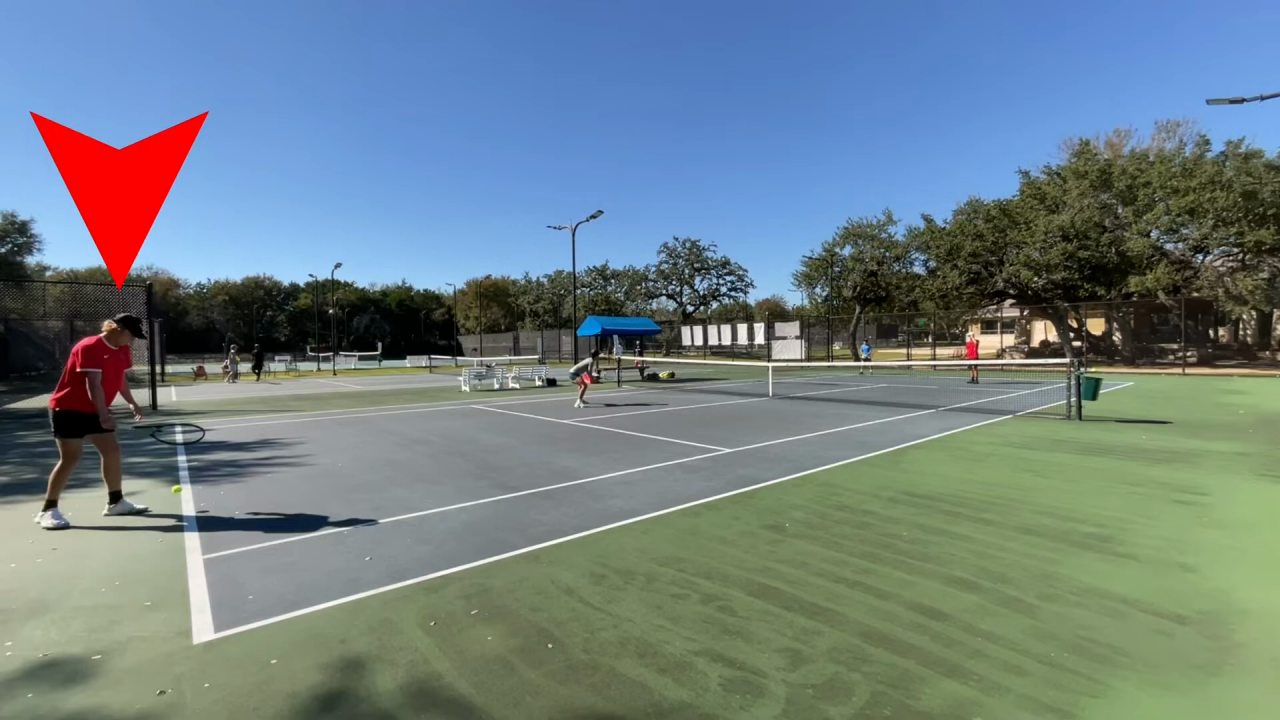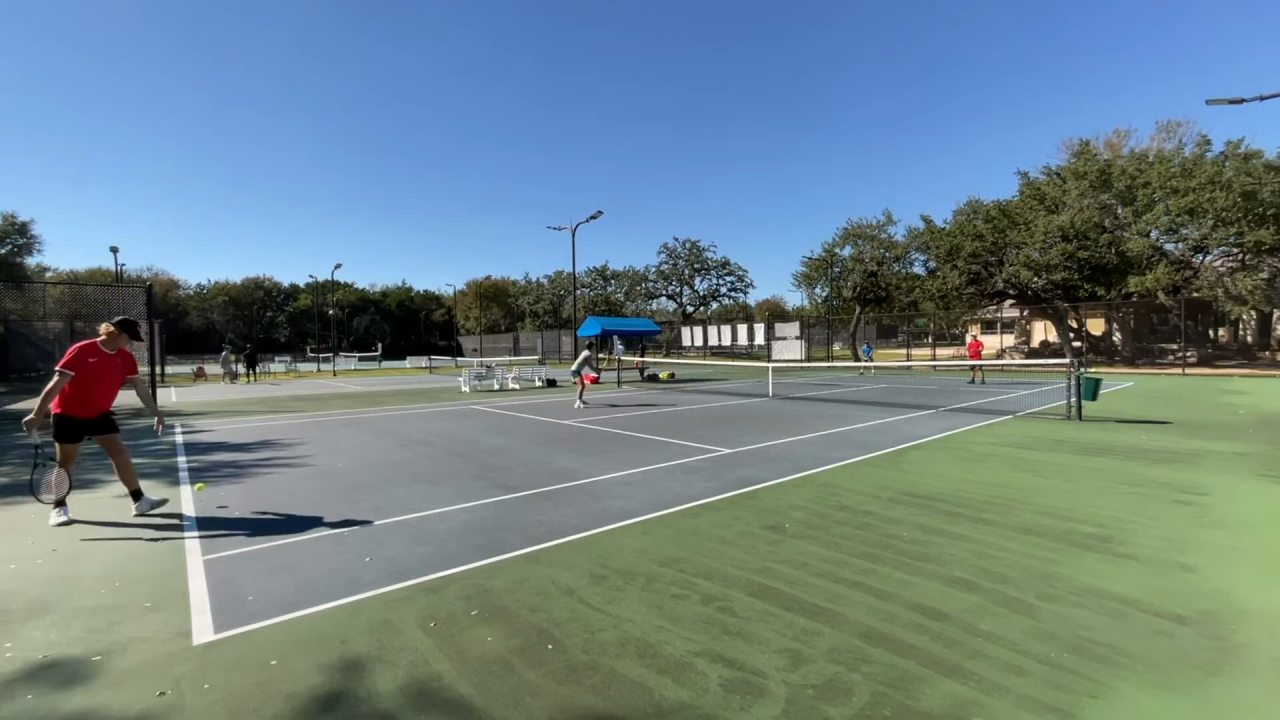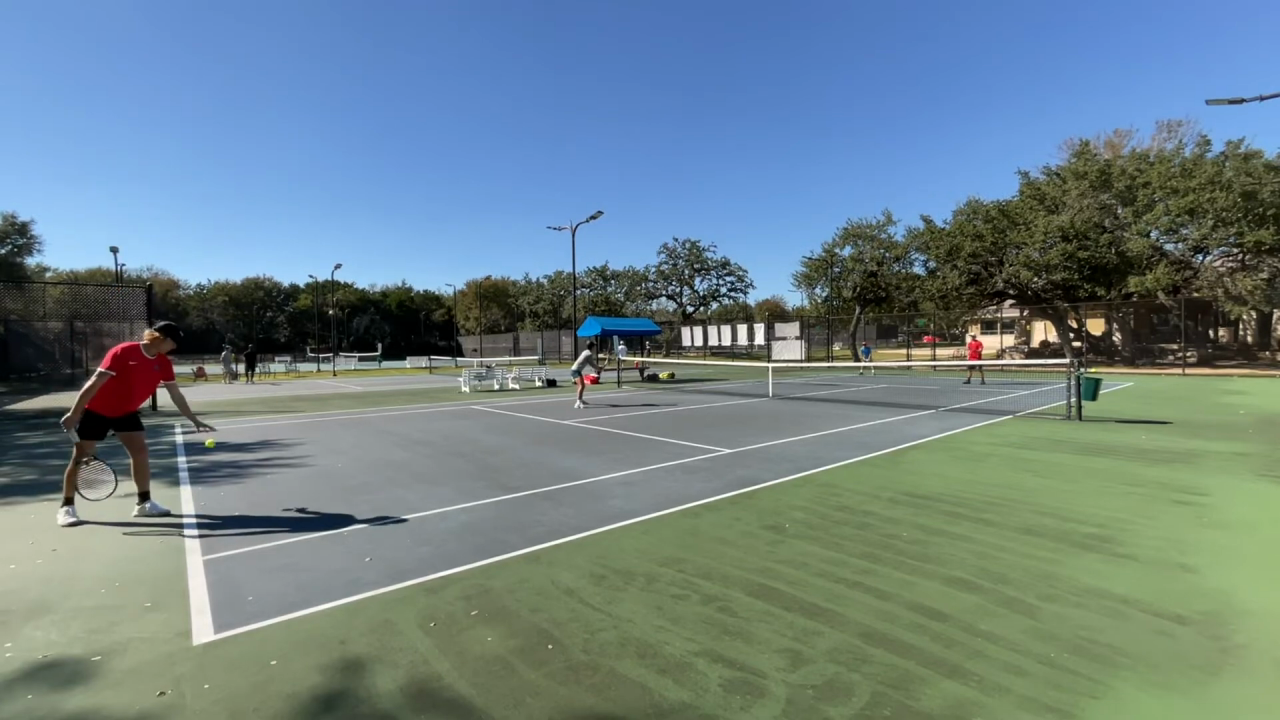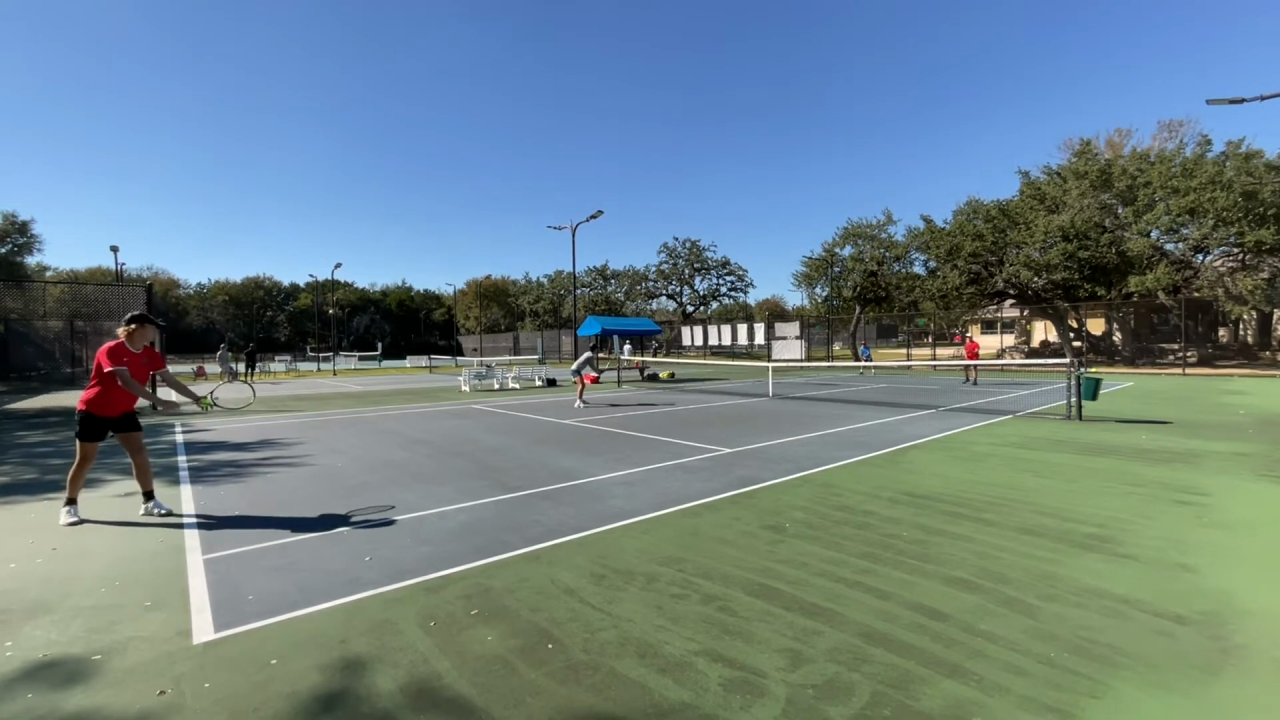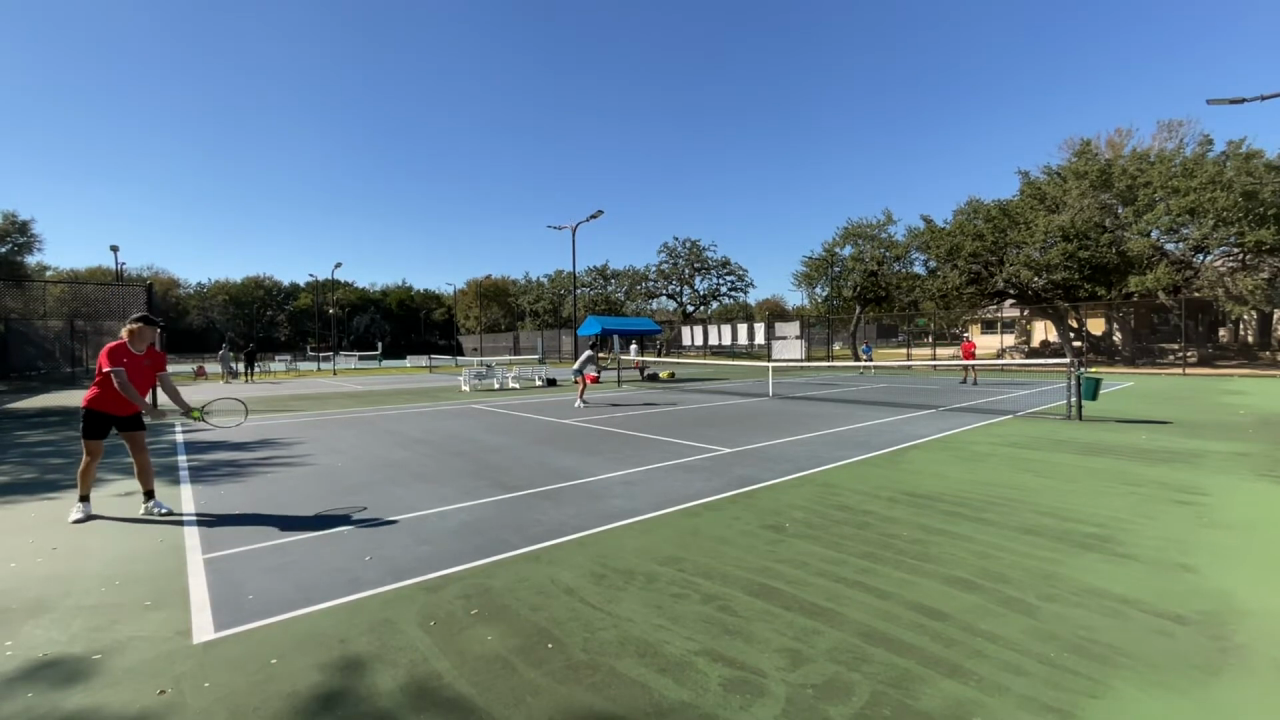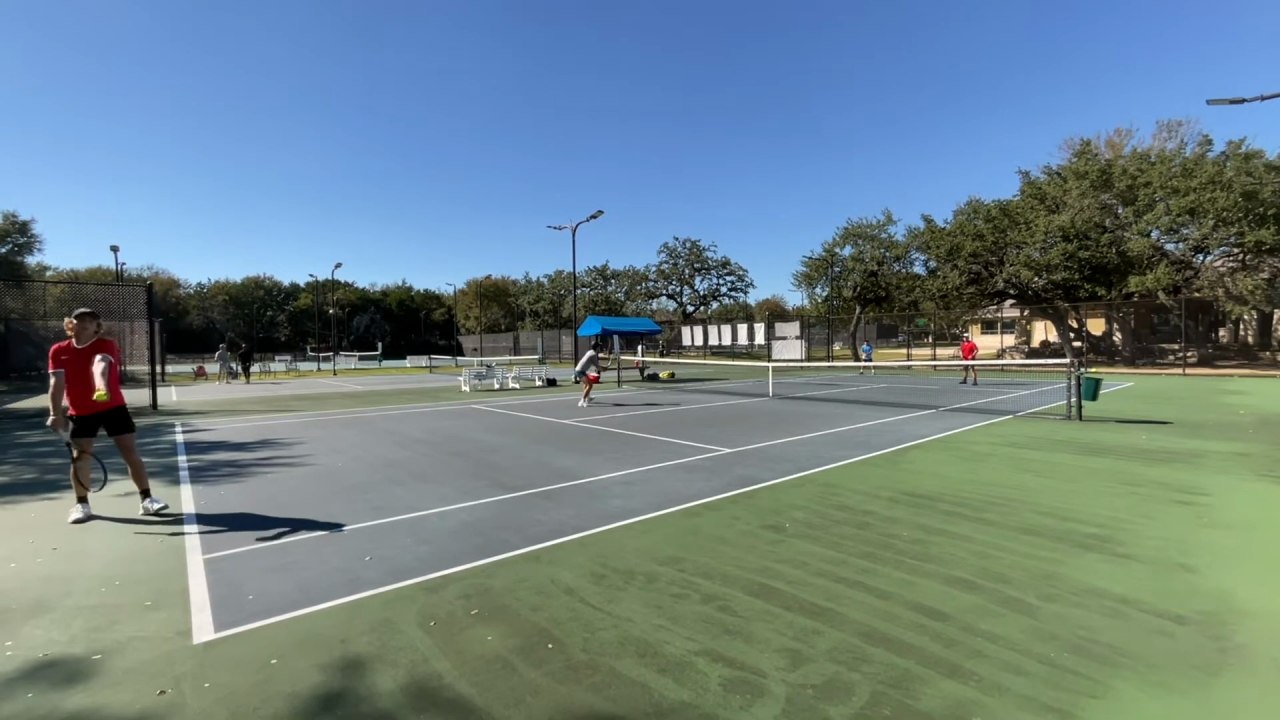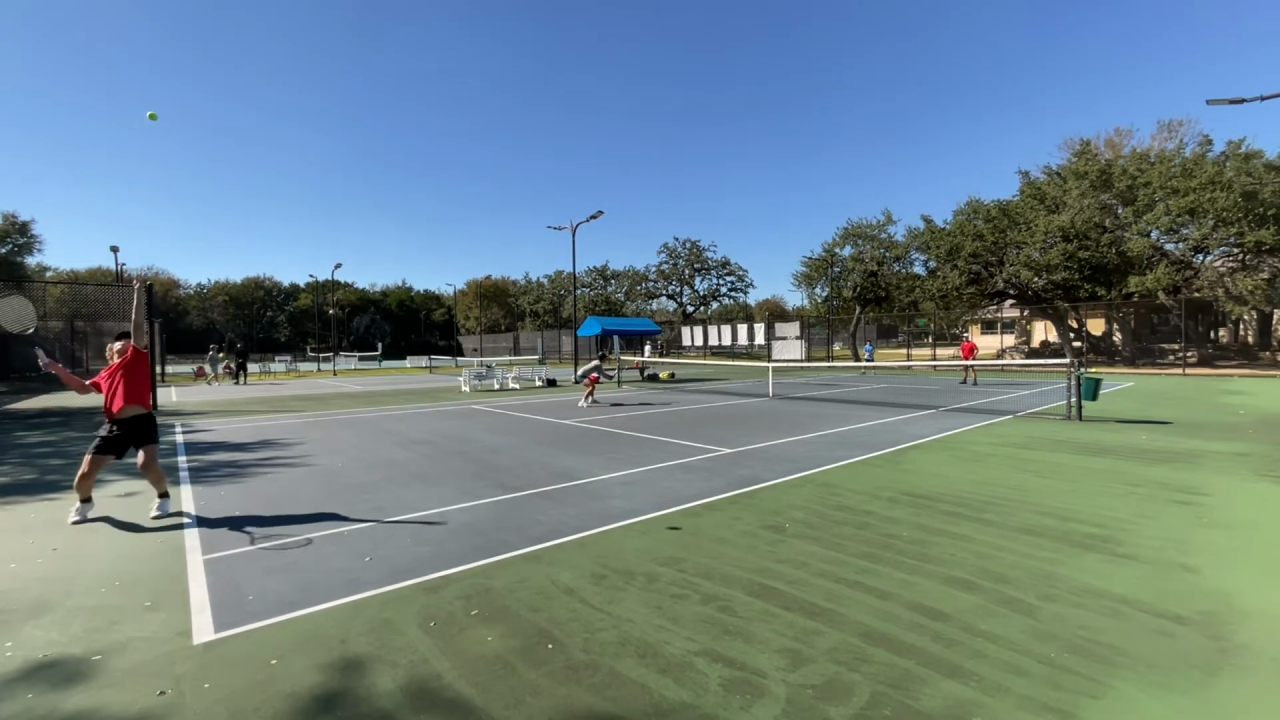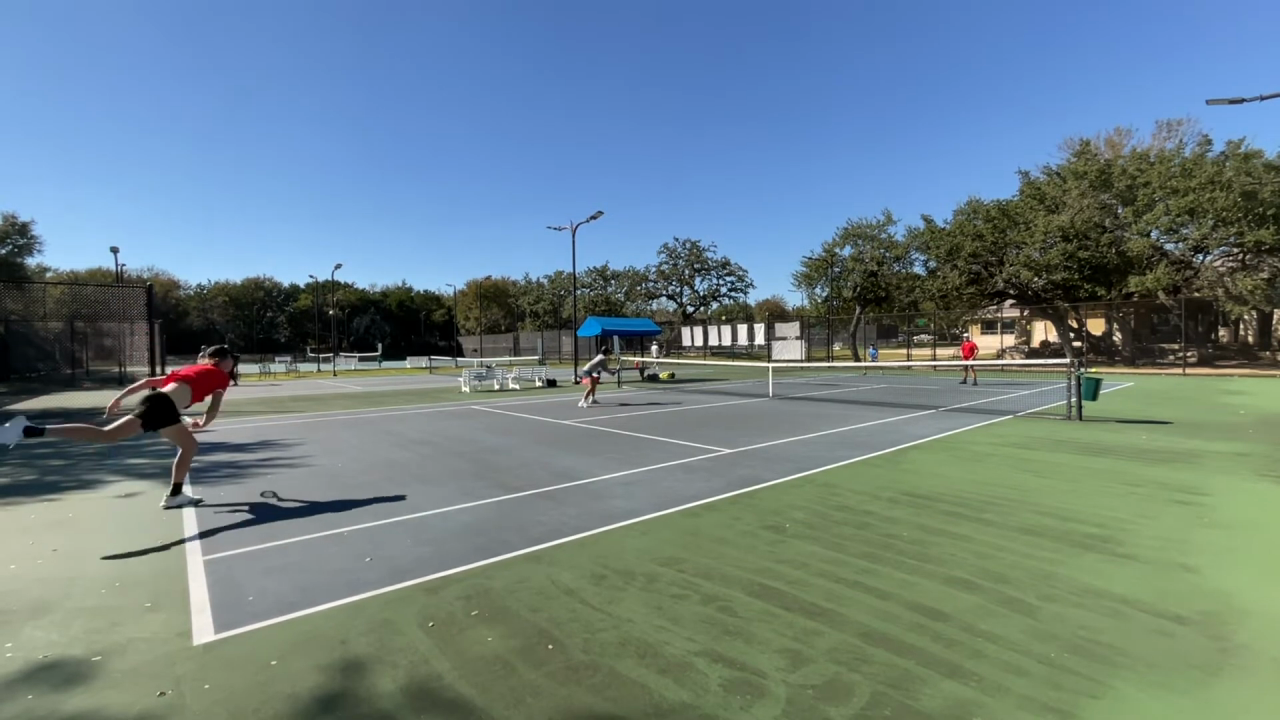
dt=0.7s
person 1, frame 1
left shoulder: (123, 351)
right shoulder: (90, 347)
left elbow: (120, 380)
right elbow: (94, 385)
left wrist: (132, 403)
right wrist: (104, 414)
left hip: (94, 411)
right hip: (68, 410)
left knee: (112, 451)
right knee: (71, 458)
left ankle: (116, 502)
right ankle: (48, 510)
person 1, frame 2
left shoulder: (126, 358)
right shoulder: (81, 351)
left elbow: (141, 389)
right elbow: (57, 384)
left wrist: (157, 414)
right wrist: (37, 414)
left hip: (100, 415)
right hip: (69, 415)
left knee: (120, 454)
right knee: (65, 462)
left ankle: (140, 501)
right ankle: (59, 508)
person 1, frame 3
left shoulder: (163, 362)
right shoulder: (123, 352)
left elbow: (175, 395)
right elbow: (95, 382)
left wrist: (194, 420)
right wrist: (74, 412)
left hip: (126, 412)
right hip: (96, 411)
left knee: (140, 452)
right knee: (81, 458)
left ankle: (144, 503)
right ankle: (67, 507)
person 1, frame 4
left shoulder: (151, 355)
right shoulder: (111, 350)
left elbow: (170, 380)
right elbow: (126, 381)
left wrist: (197, 398)
right wrist: (159, 401)
left hip: (123, 412)
right hip: (93, 411)
left knee: (140, 454)
right knee: (85, 460)
left ankle: (149, 502)
right ankle: (69, 506)
person 1, frame 5
left shoulder: (156, 356)
right shoulder: (113, 351)
left elbow: (167, 385)
right elbow: (121, 383)
left wrist: (186, 408)
right wrist: (147, 407)
left hip: (130, 411)
right hip: (97, 409)
left knee: (141, 454)
right knee: (92, 457)
left ankle: (150, 501)
right ankle: (82, 503)
person 1, frame 6
left shoulder: (105, 345)
right shoulder: (58, 351)
left elbow: (101, 365)
right elbow: (56, 384)
left wrist: (102, 388)
right wrist: (55, 413)
left hip: (113, 408)
right hip: (80, 413)
left knee: (131, 454)
right knee: (80, 458)
left ankle: (147, 500)
right ankle: (82, 504)
person 1, frame 7
left shoulder: (137, 357)
right shoulder: (104, 375)
left elbow: (138, 325)
right elbow: (83, 388)
left wrist: (139, 293)
right wrist: (58, 369)
left hip: (141, 422)
right hip: (113, 426)
left knee: (148, 465)
right knee: (86, 473)
left ankle: (163, 498)
right ankle: (84, 503)
person 1, frame 8
left shoulder: (192, 370)
right shoulder: (218, 375)
left elbow: (148, 381)
right elbow: (215, 407)
left wrist: (120, 396)
right wrist: (202, 423)
left hip: (162, 405)
right hip: (162, 405)
left knee: (190, 445)
right knee: (107, 435)
left ankle: (175, 494)
